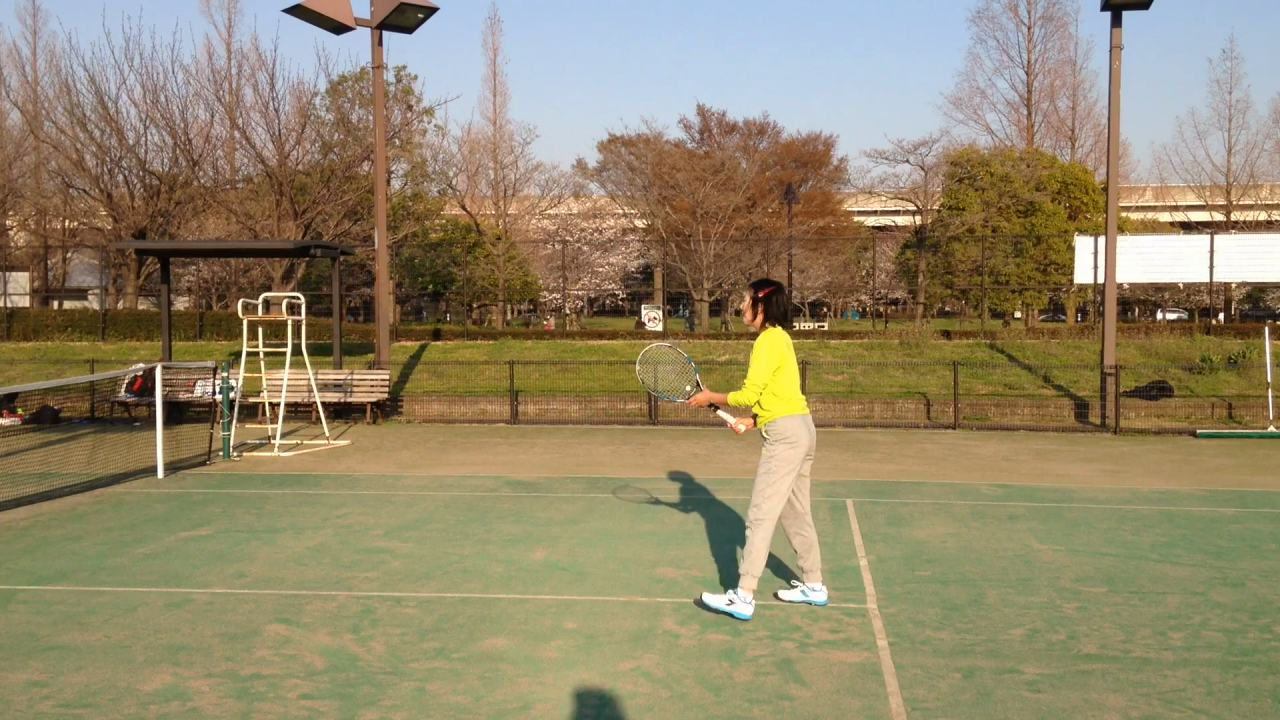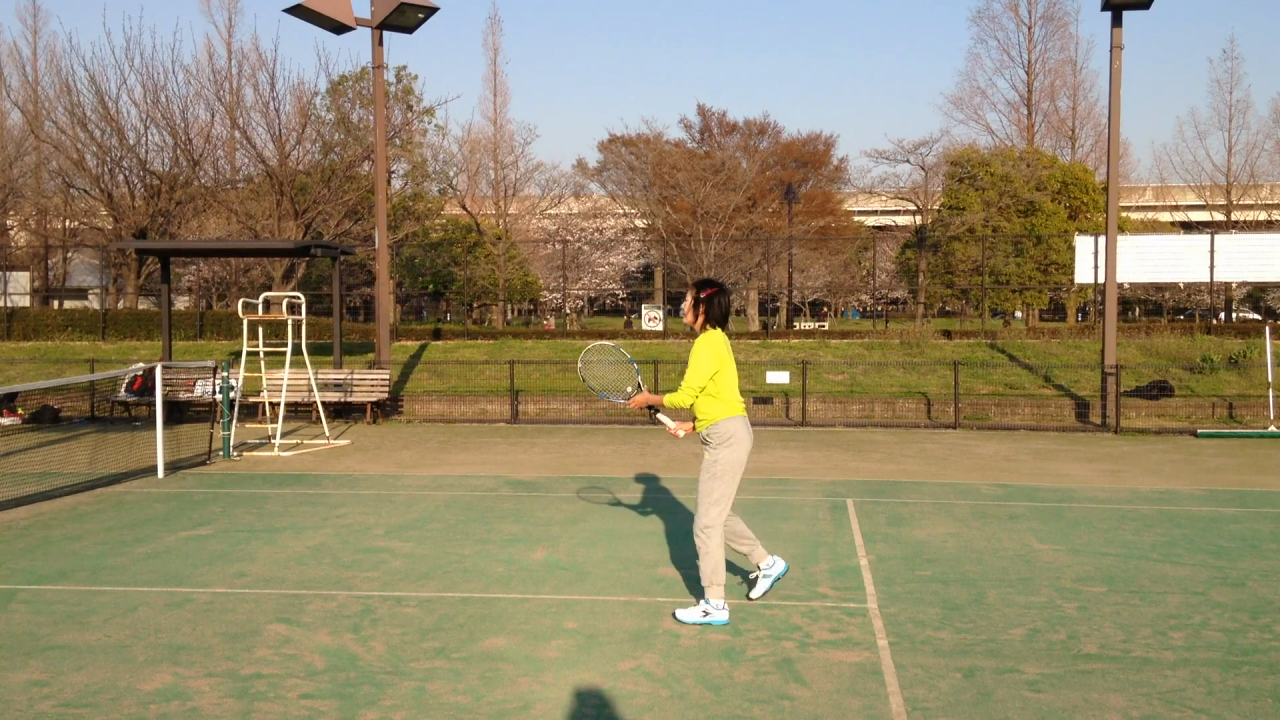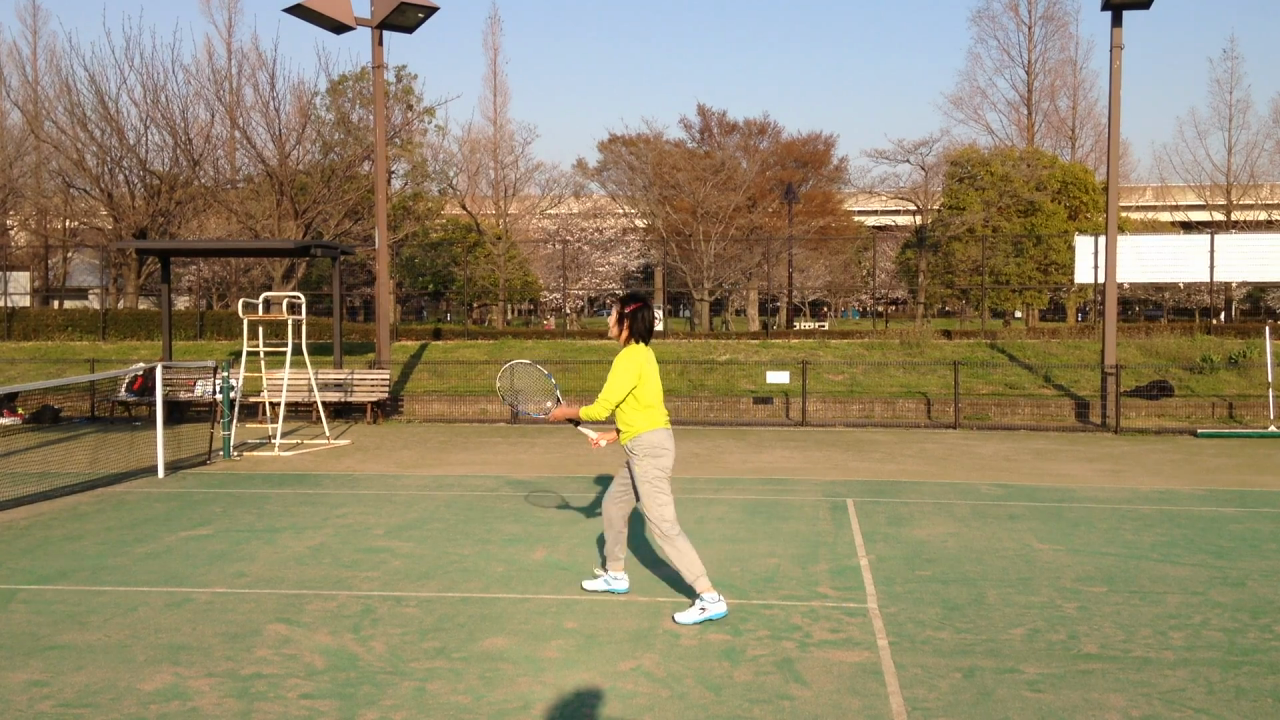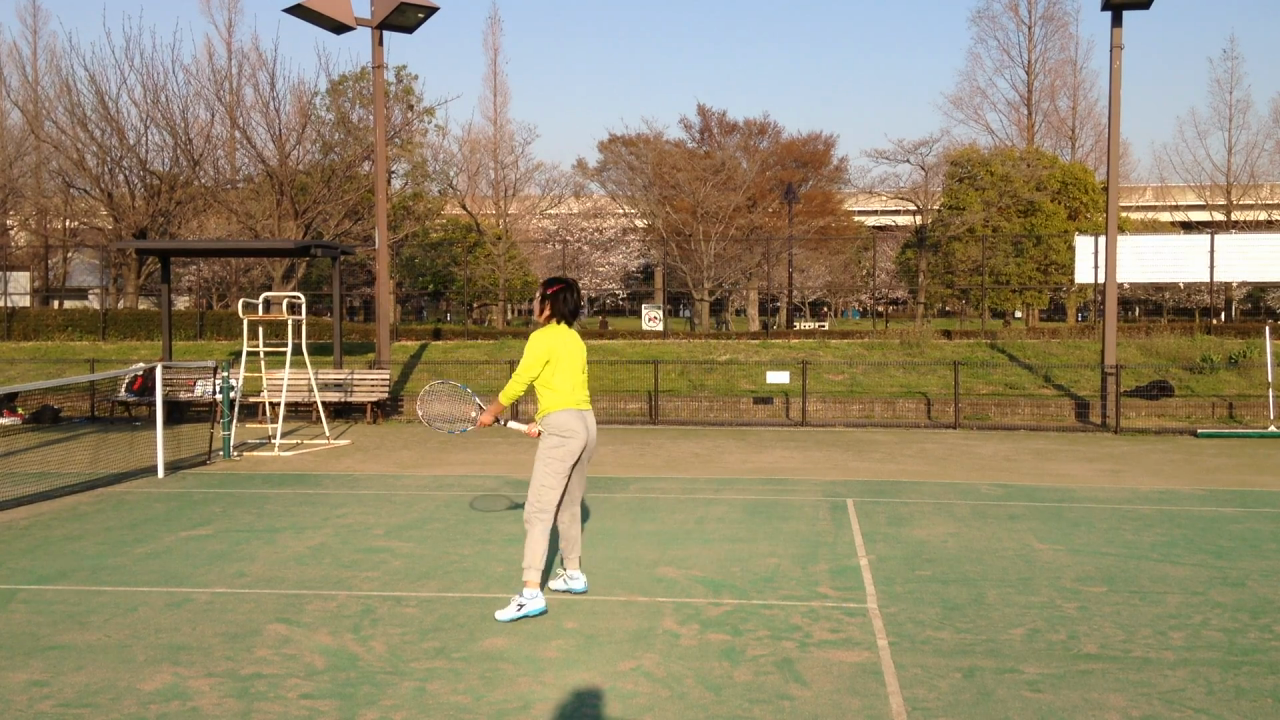
dt=0.4s
person 1, frame 1
left shoulder: (768, 341)
right shoulder: (779, 338)
left elbow: (749, 394)
left wrist: (710, 397)
right wrist: (752, 421)
left hip: (785, 436)
right hip: (798, 430)
left knee: (760, 516)
right knee: (795, 513)
left ankle: (742, 596)
right ankle: (813, 585)
person 1, frame 2
left shoulder: (707, 343)
right shoulder: (716, 340)
left elbow: (684, 397)
left wrist: (648, 399)
right wrist: (690, 425)
left hip: (726, 438)
right hip: (730, 435)
left knee: (706, 523)
right knee: (718, 515)
left ankle: (714, 603)
right ankle: (767, 563)
person 1, frame 3
left shoulder: (629, 358)
right shoulder: (641, 354)
left elbow: (601, 409)
left wrist: (566, 412)
right wrist: (613, 435)
left hip: (649, 450)
right hip: (645, 448)
left knee: (665, 528)
right knee: (613, 507)
left ankle: (710, 599)
right ankle: (615, 574)
person 1, frame 4
left shoulder: (543, 338)
right shoulder: (575, 341)
left elbow: (517, 386)
left wrist: (492, 412)
left hip: (562, 430)
right hip: (584, 425)
left knee: (537, 513)
right knee: (568, 505)
left ankle: (531, 594)
right ankle: (573, 574)
